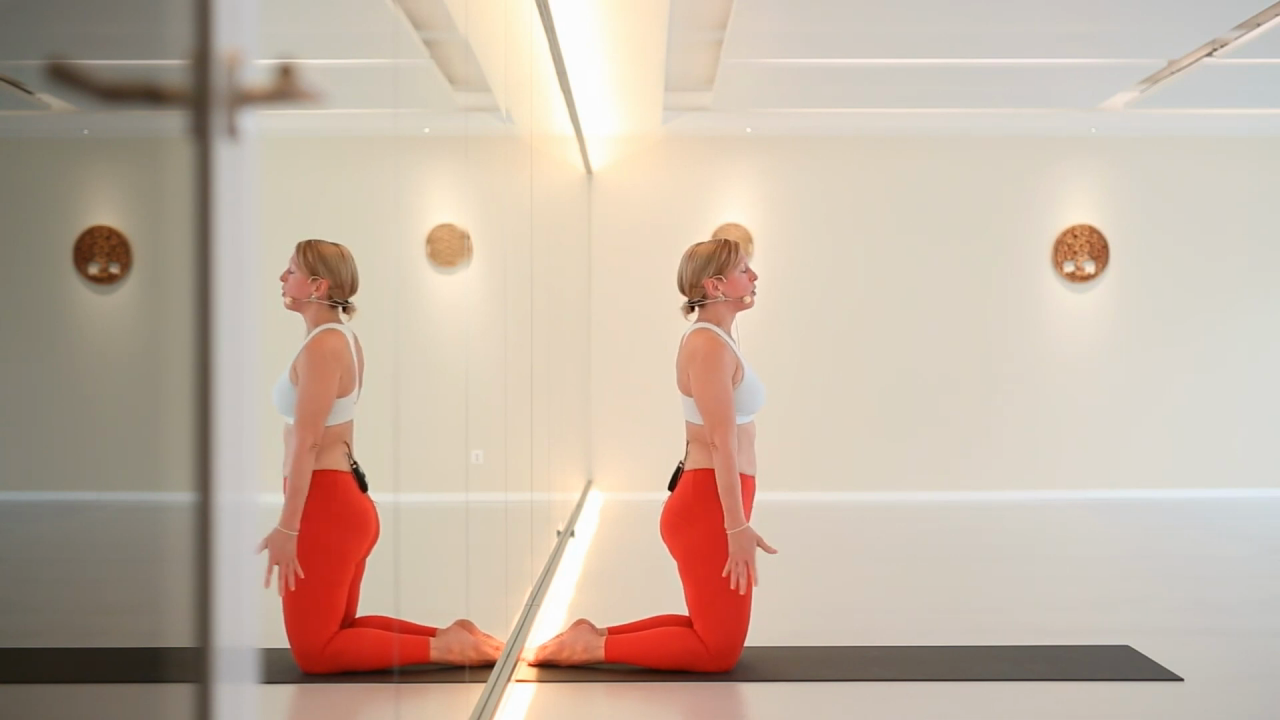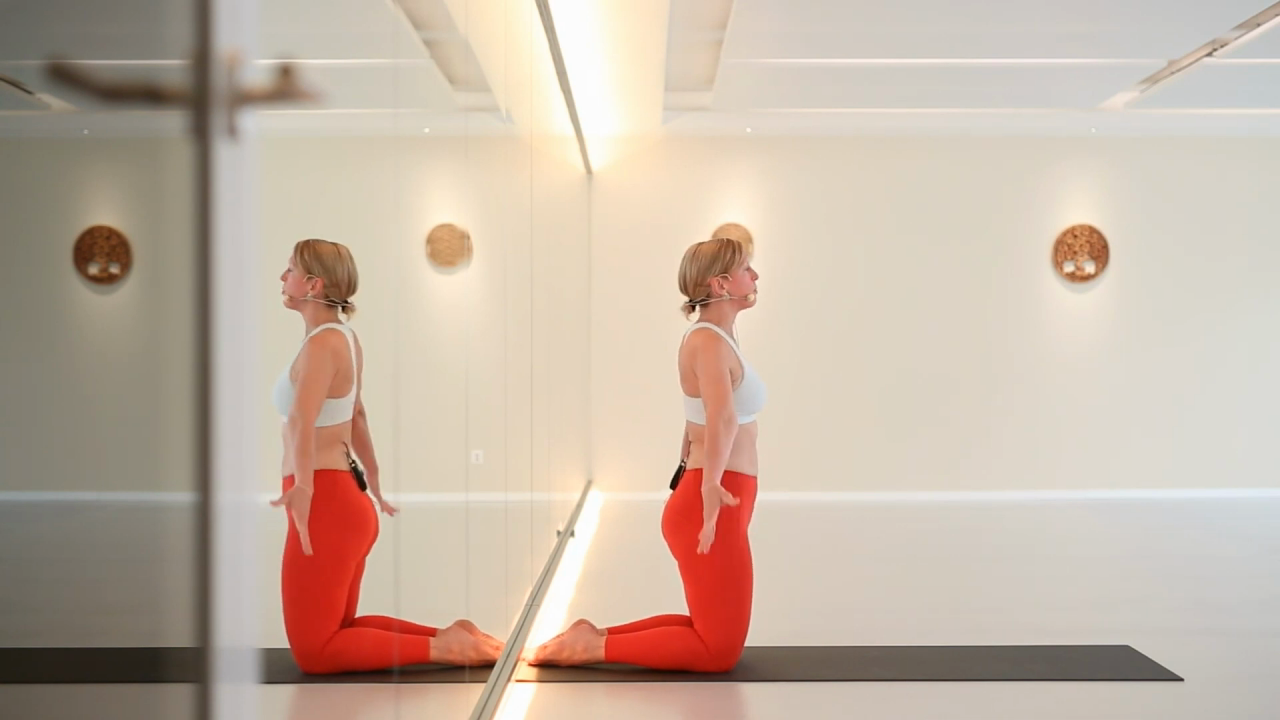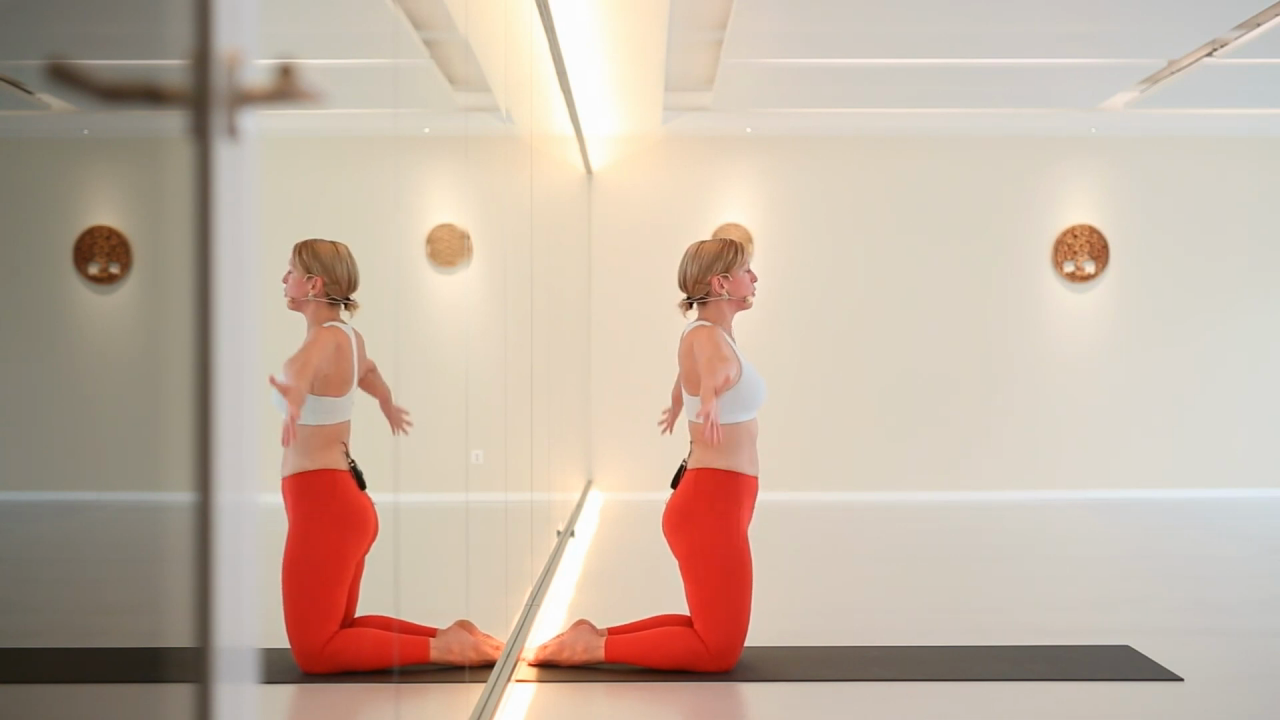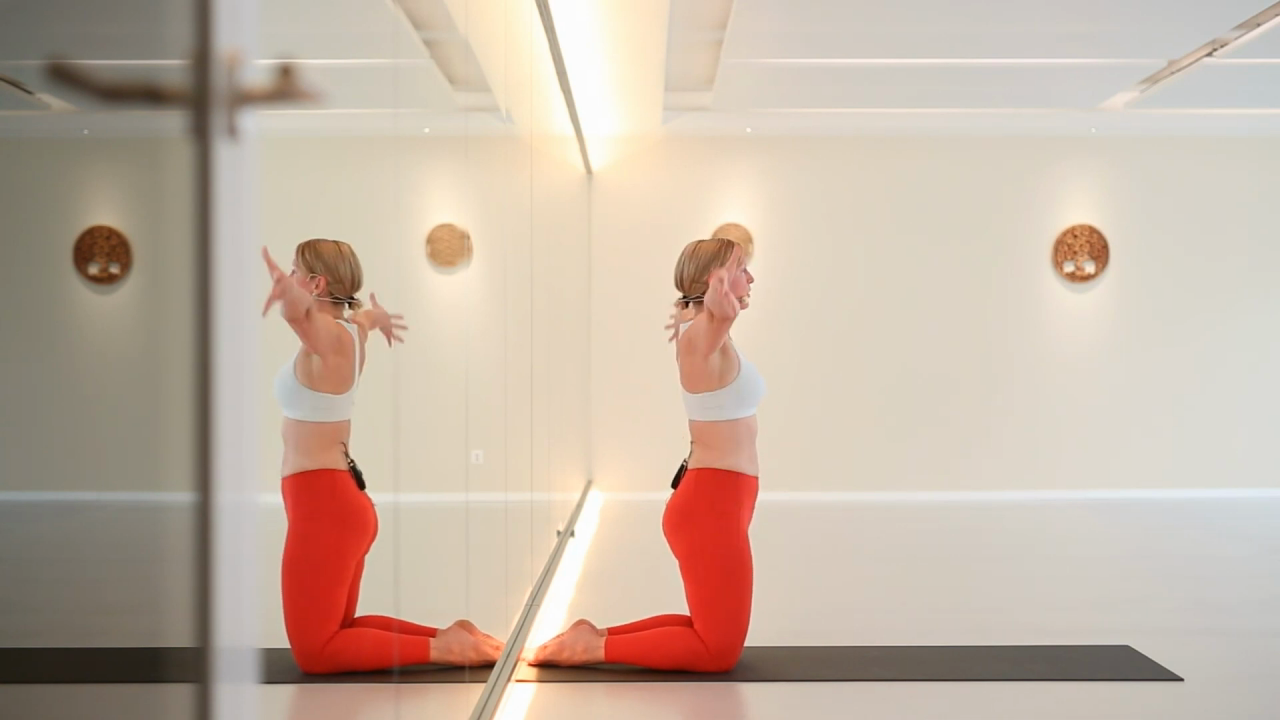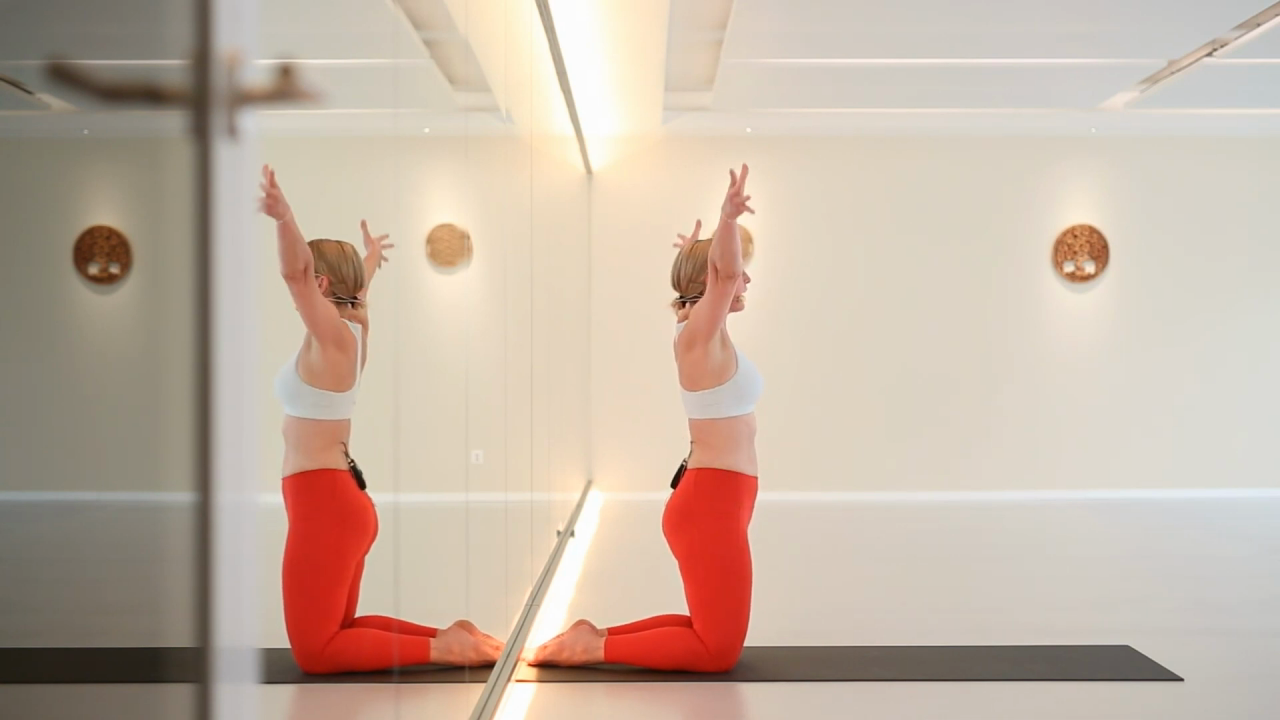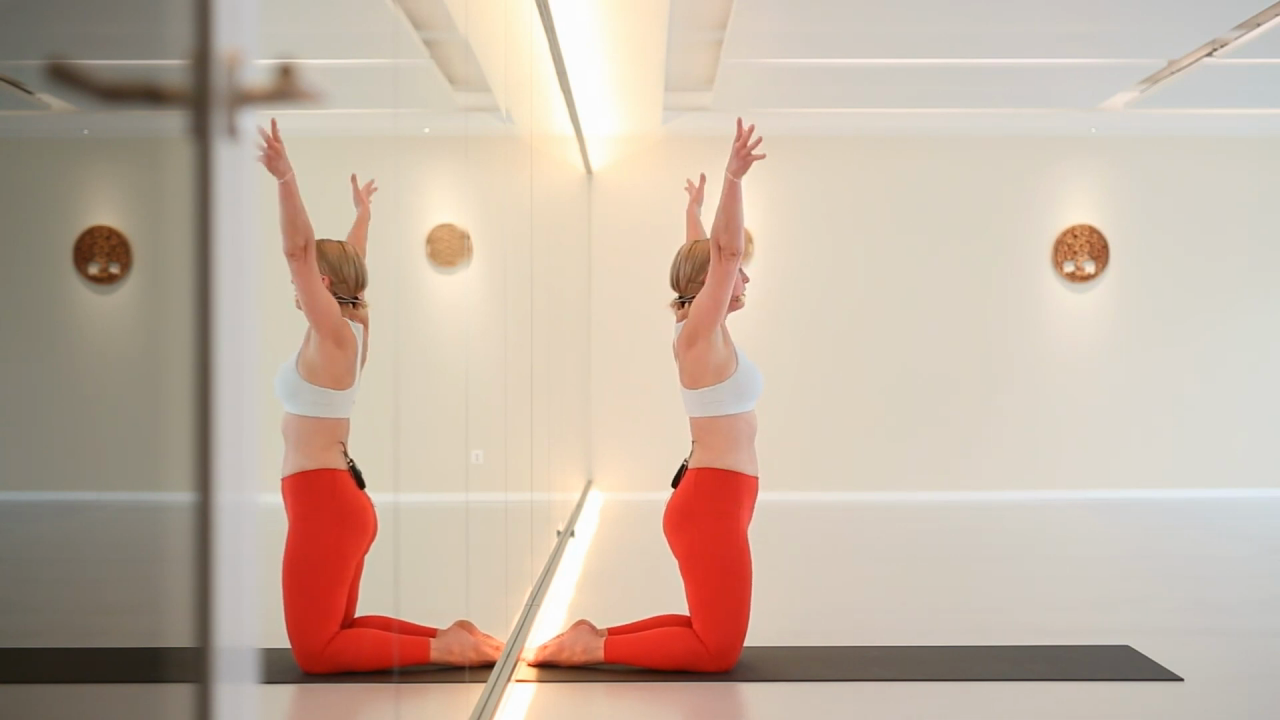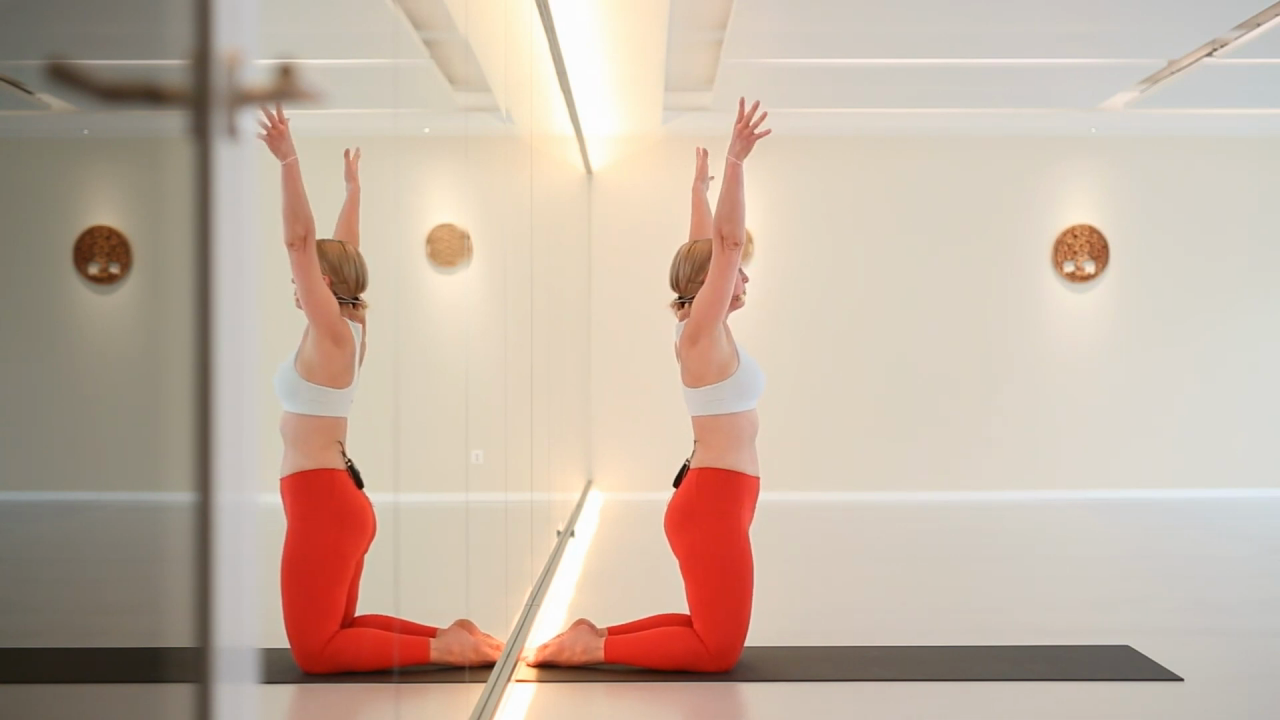
dt=0.2s
person 1, frame 1
left shoulder: (320, 348)
right shoulder: (343, 339)
left elbow: (305, 442)
left wrist: (288, 526)
left hip: (325, 507)
right hip: (347, 501)
left knee: (315, 650)
right knee: (336, 630)
left ankle: (442, 649)
right ankle: (448, 636)
person 1, frame 2
left shoulder: (322, 345)
right shoulder: (343, 338)
left elbow: (304, 415)
left wrist: (302, 488)
right wrist: (374, 482)
left hip: (326, 505)
right hip: (346, 500)
left knee: (314, 650)
right knee: (334, 629)
left ankle: (441, 648)
right ankle: (449, 637)
person 1, frame 3
left shoulder: (324, 339)
right shoulder: (345, 336)
left elbow: (305, 365)
right elbow: (371, 376)
left wrist: (294, 394)
right wrist: (389, 406)
left hip: (322, 505)
right hip: (341, 501)
left knee: (315, 651)
right knee: (334, 630)
left ankle: (441, 648)
right ankle: (448, 637)
person 1, frame 4
left shoulder: (330, 340)
right shoulder: (347, 329)
left elbow: (299, 314)
right elbow: (367, 320)
left wrist: (285, 290)
right wrist: (380, 317)
left hip: (323, 504)
right hip: (340, 500)
left knee: (315, 651)
right knee: (335, 630)
left ankle: (441, 649)
right ankle: (447, 636)
person 1, frame 5
left shoulder: (332, 335)
right shoulder: (351, 325)
left elbow: (294, 272)
right elbow: (358, 282)
left wrist: (285, 219)
right wrist: (371, 253)
left hip: (324, 504)
right hip: (339, 499)
left knee: (315, 650)
right knee: (335, 631)
left ankle: (443, 648)
right ankle: (448, 636)
person 1, frame 6
left shoulder: (332, 333)
right shoulder: (353, 328)
left elbow: (299, 249)
right elbow: (351, 262)
left wrist: (286, 179)
right wrist: (362, 211)
left hip: (323, 504)
right hip: (339, 500)
left knee: (316, 650)
right knee: (335, 630)
left ankle: (443, 649)
right ankle: (451, 636)
person 1, frame 7
left shoulder: (330, 331)
right shoulder: (350, 327)
left elbow: (300, 240)
right elbow: (343, 252)
left wrist: (288, 161)
right wrist: (353, 186)
left hip: (321, 504)
right hip: (337, 500)
left knee: (316, 650)
right knee: (333, 631)
left ankle: (444, 648)
right ankle: (451, 637)
person 2, frame 1
left shoulder: (709, 340)
right shoulder: (709, 346)
right elbow: (723, 442)
right wrist: (737, 525)
left hip: (703, 504)
right hip: (708, 510)
left knee: (713, 633)
right knee: (719, 650)
left ankle: (594, 636)
right ankle: (592, 648)
person 2, frame 2
left shoulder: (711, 338)
right shoulder: (710, 343)
right elbow: (722, 412)
right wrist: (712, 487)
left hip: (701, 506)
right hip: (706, 508)
left knee: (713, 634)
right knee: (719, 650)
left ankle: (596, 636)
right ankle: (594, 647)
person 2, frame 3
left shoulder: (705, 335)
right shoulder: (705, 337)
right elbow: (714, 370)
left wrist: (676, 404)
right wrist: (712, 391)
left hip: (712, 504)
right hip: (712, 507)
left knee: (713, 635)
right knee: (718, 651)
left ankle: (594, 637)
right ankle: (593, 647)
person 2, frame 4
left shoulder: (700, 330)
right shoulder: (704, 339)
right elbow: (717, 316)
right wrist: (718, 287)
left hip: (713, 502)
right hip: (711, 506)
left knee: (715, 637)
right knee: (719, 651)
left ankle: (595, 635)
right ankle: (592, 648)
person 2, frame 5
left shoulder: (700, 332)
right shoulder: (701, 334)
left elbow: (713, 275)
right elbow: (722, 271)
left wrist: (692, 250)
right wrist: (727, 220)
left hip: (711, 500)
right hip: (712, 505)
left knee: (713, 635)
right knee: (718, 650)
left ankle: (593, 636)
right ankle: (590, 648)
person 2, frame 6
left shoulder: (701, 331)
right shoulder: (701, 332)
left elbow: (705, 257)
right elbow: (724, 249)
left wrist: (693, 210)
right wrist: (733, 180)
left hip: (712, 501)
right hip: (712, 505)
left knee: (711, 633)
right knee: (718, 649)
left ankle: (592, 635)
right ankle: (590, 648)
person 2, frame 7
left shoulder: (701, 329)
right shoulder: (703, 332)
left elbow: (703, 248)
right elbow: (727, 238)
left wrist: (700, 185)
right wrist: (735, 163)
left hip: (714, 501)
right hip: (714, 505)
left knee: (713, 634)
right knee: (718, 649)
left ankle: (592, 635)
right ankle: (589, 648)
